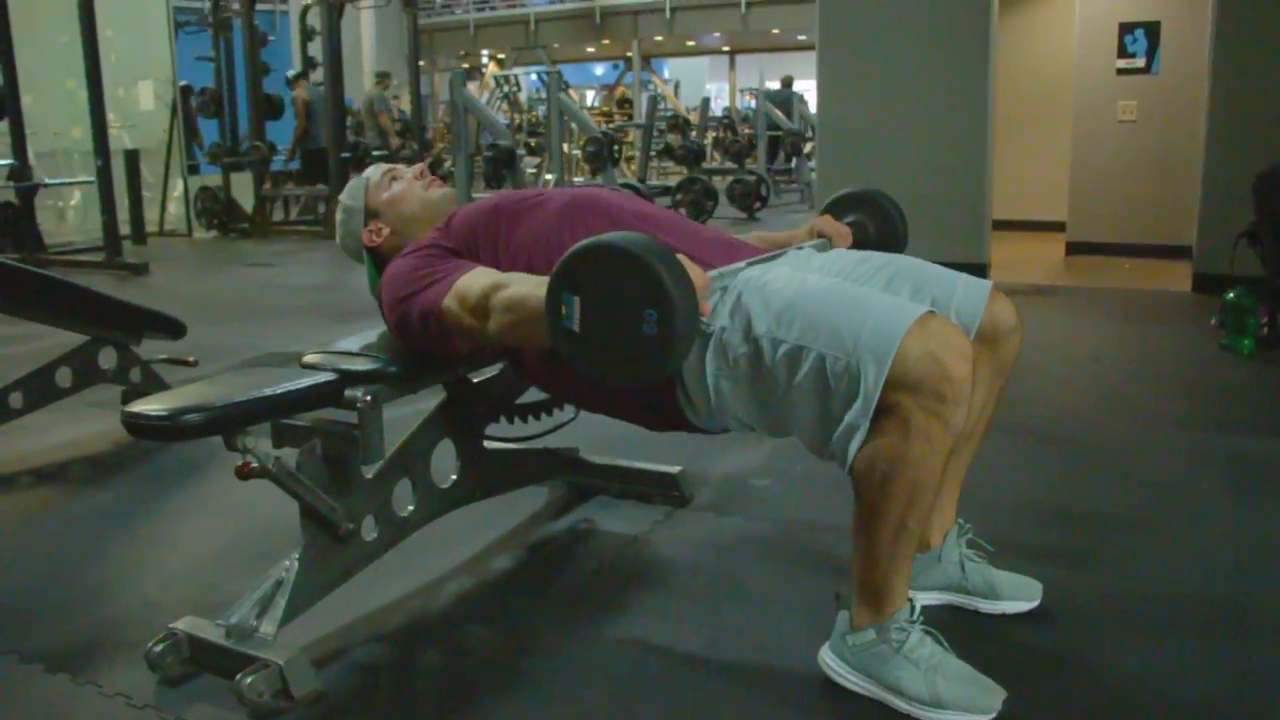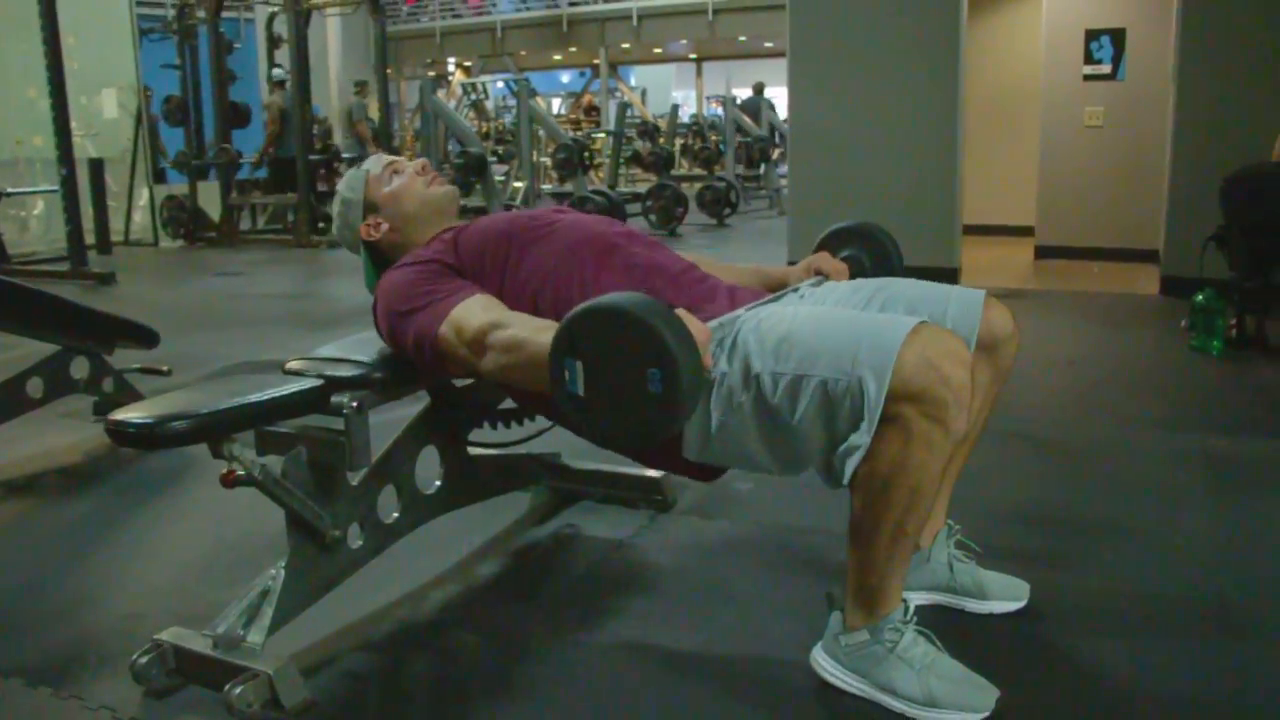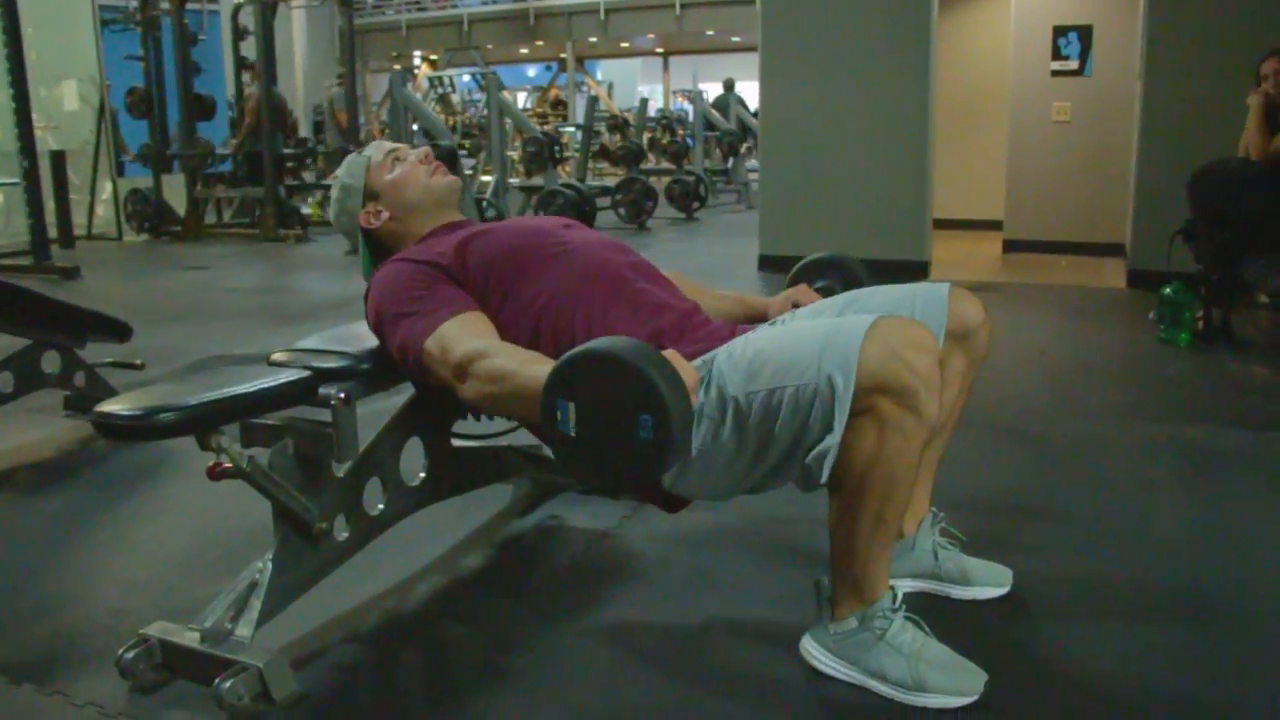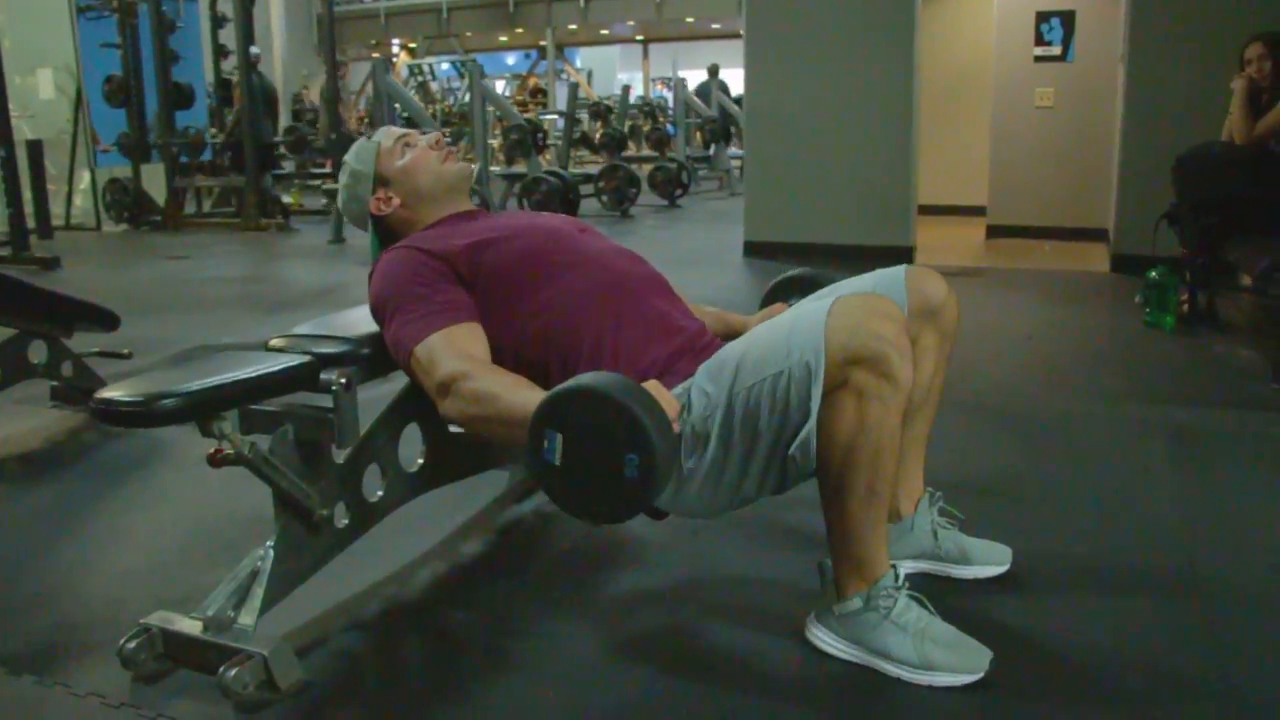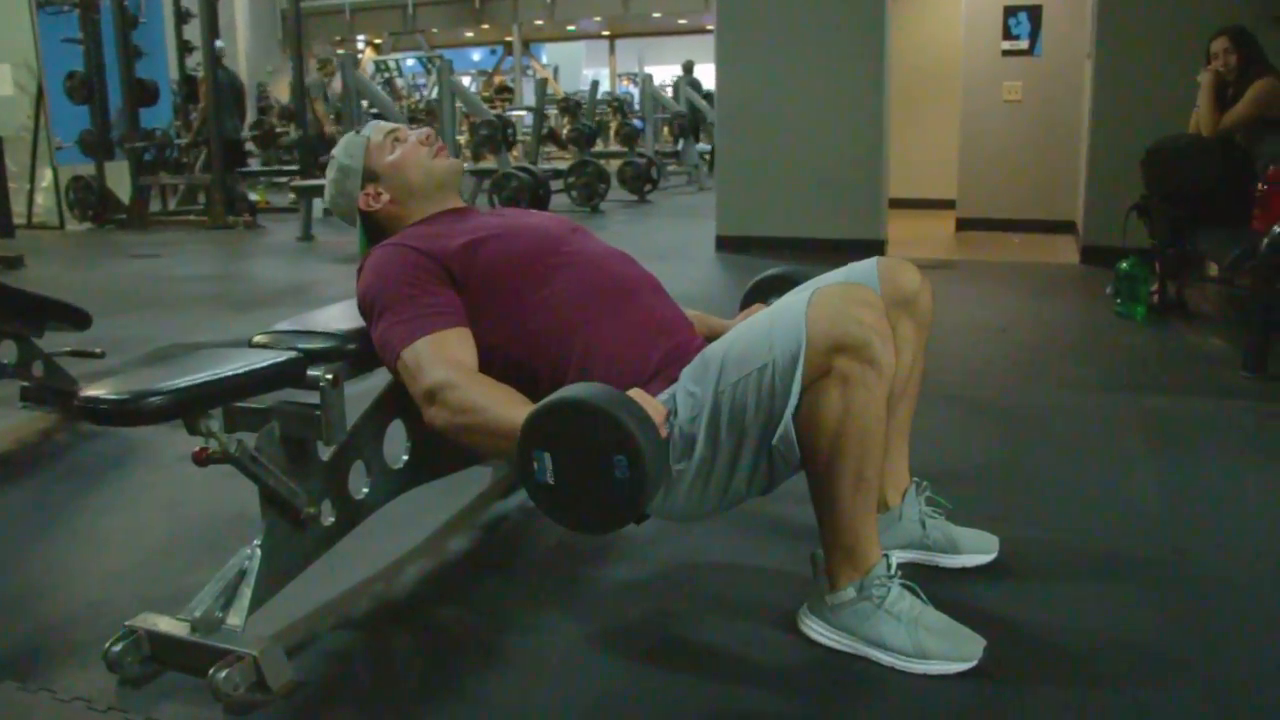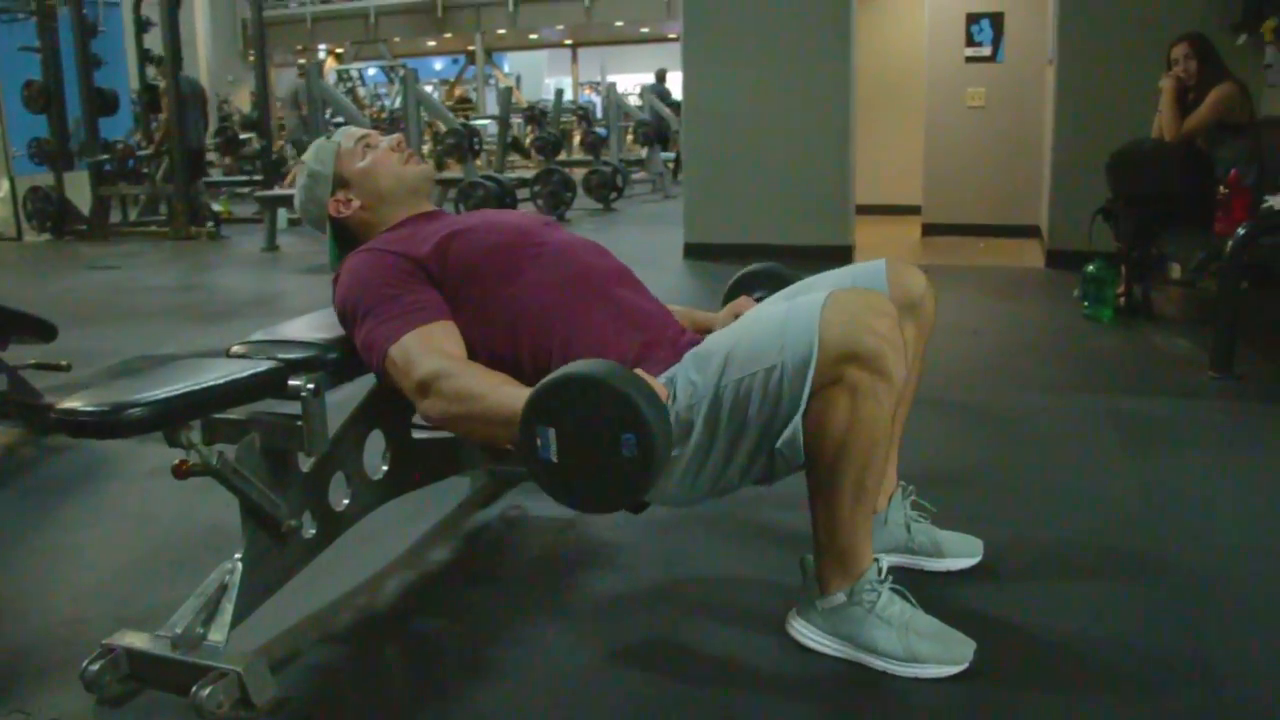
dt=0.3s
person 1, frame 1
left shoulder: (500, 225)
right shoulder: (414, 274)
right elbow: (495, 306)
left wrist: (786, 235)
right hip: (700, 315)
left knee: (991, 323)
right knee: (933, 368)
left ankle: (933, 550)
right ankle: (874, 632)
person 1, frame 2
left shoulder: (512, 239)
right shoulder: (412, 281)
right elbow: (493, 341)
left wrist: (782, 275)
left hip: (750, 317)
right hip: (704, 370)
left knee: (987, 329)
right knee: (935, 374)
left ankle: (923, 553)
right ankle: (866, 631)
person 1, frame 3
left shoulder: (512, 237)
right shoulder: (407, 279)
right elbow: (477, 366)
left wrist: (764, 306)
left hip: (732, 348)
right hip: (690, 401)
left knee: (957, 317)
right knee: (900, 363)
left ankle: (907, 538)
right ankle: (856, 619)
person 1, frame 4
left shoulder: (515, 229)
right shoulder: (413, 266)
right elbow: (460, 386)
left wrist: (747, 325)
left hip: (717, 371)
right hip: (679, 423)
left knee: (921, 295)
right knee: (869, 332)
left ankle: (905, 521)
right ankle: (860, 602)
person 1, frame 5
left shoulder: (501, 226)
right shoulder: (402, 264)
right elbow: (445, 393)
left wrist: (732, 328)
left hip: (703, 372)
right hip: (667, 424)
left knee: (897, 284)
right knee: (849, 322)
left ankle: (891, 508)
right ankle: (853, 592)
person 1, frame 6
left shoulder: (462, 233)
right shoulder: (378, 270)
right elbow: (437, 384)
left wrist: (714, 321)
left hip: (686, 357)
right hip: (665, 405)
left knee: (901, 288)
right knee: (863, 330)
left ankle: (879, 515)
right ankle: (843, 596)
